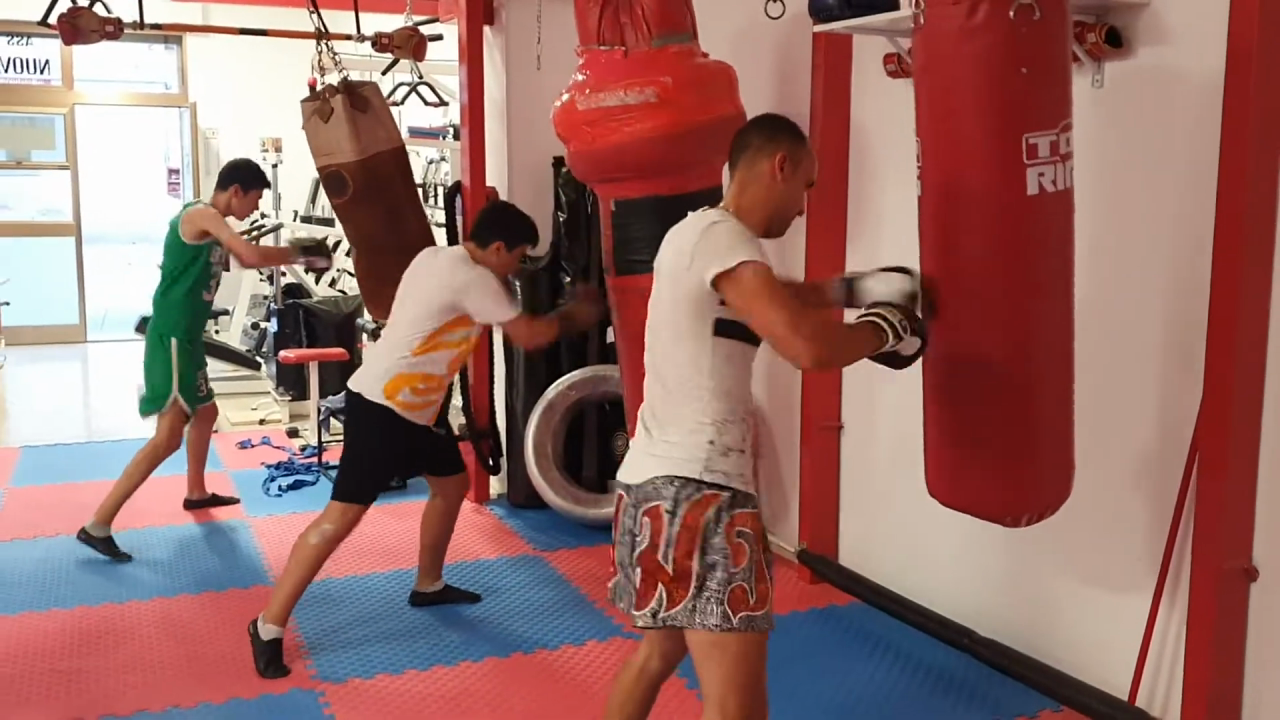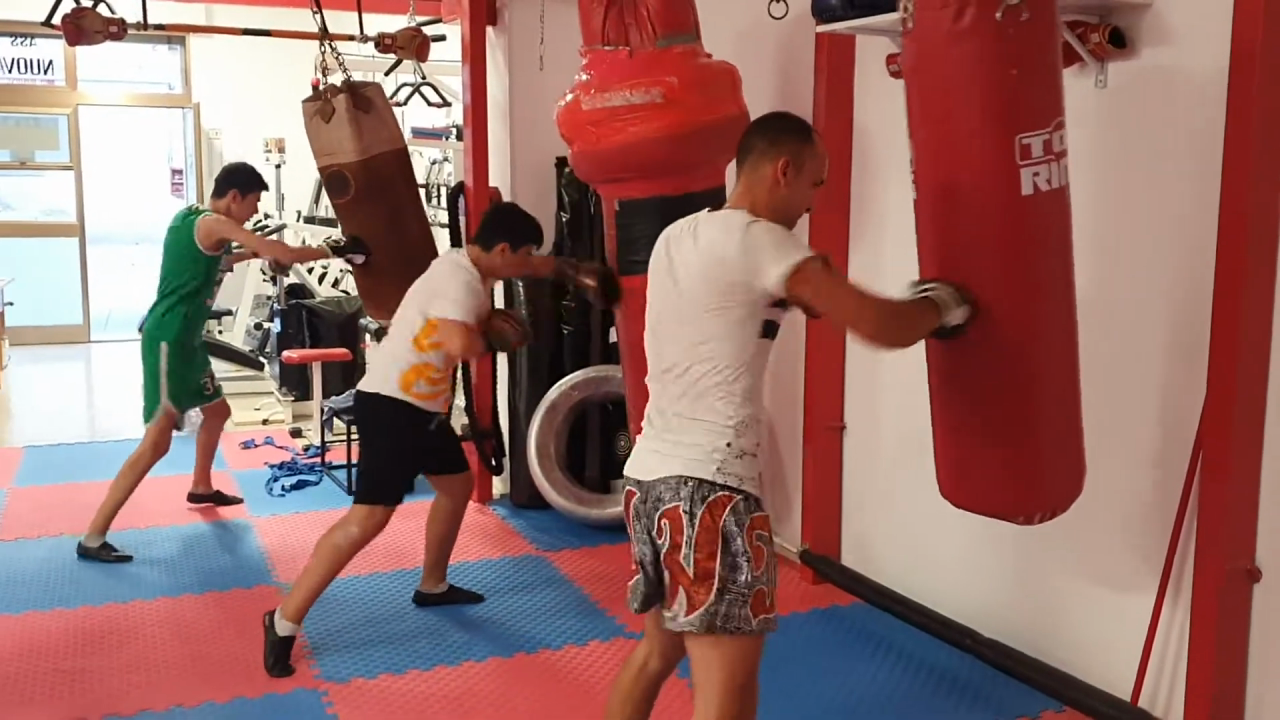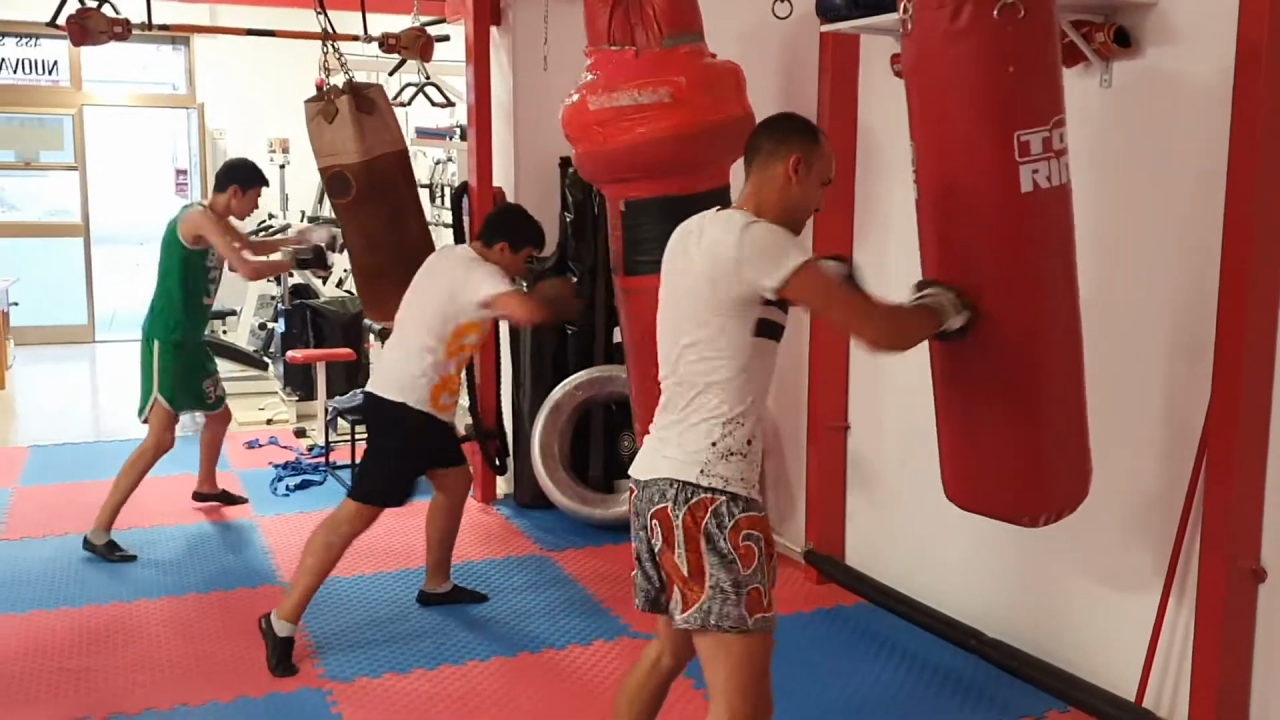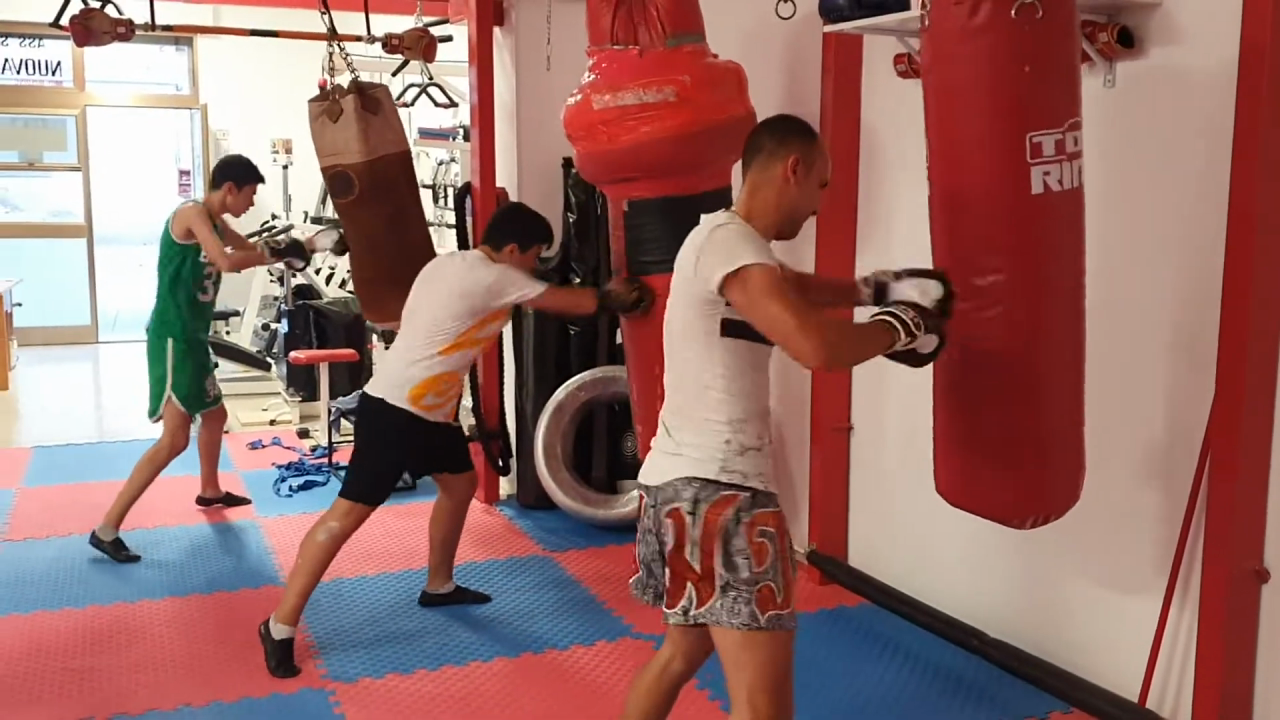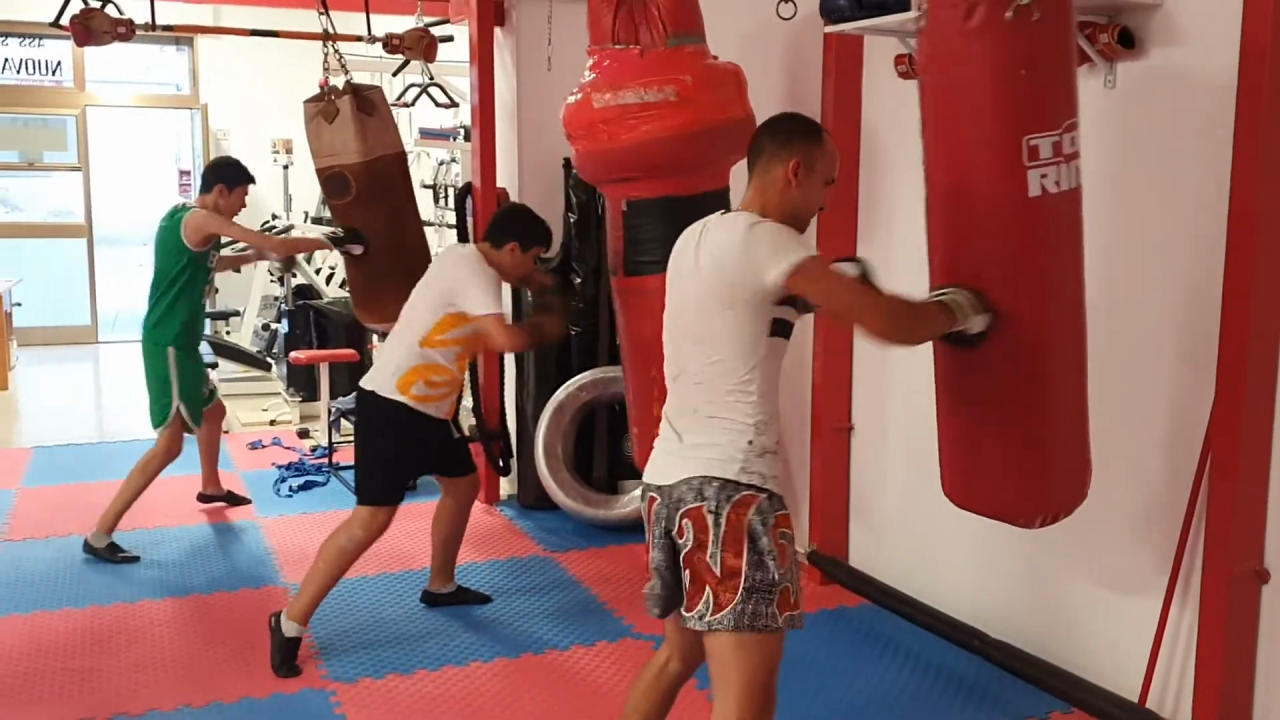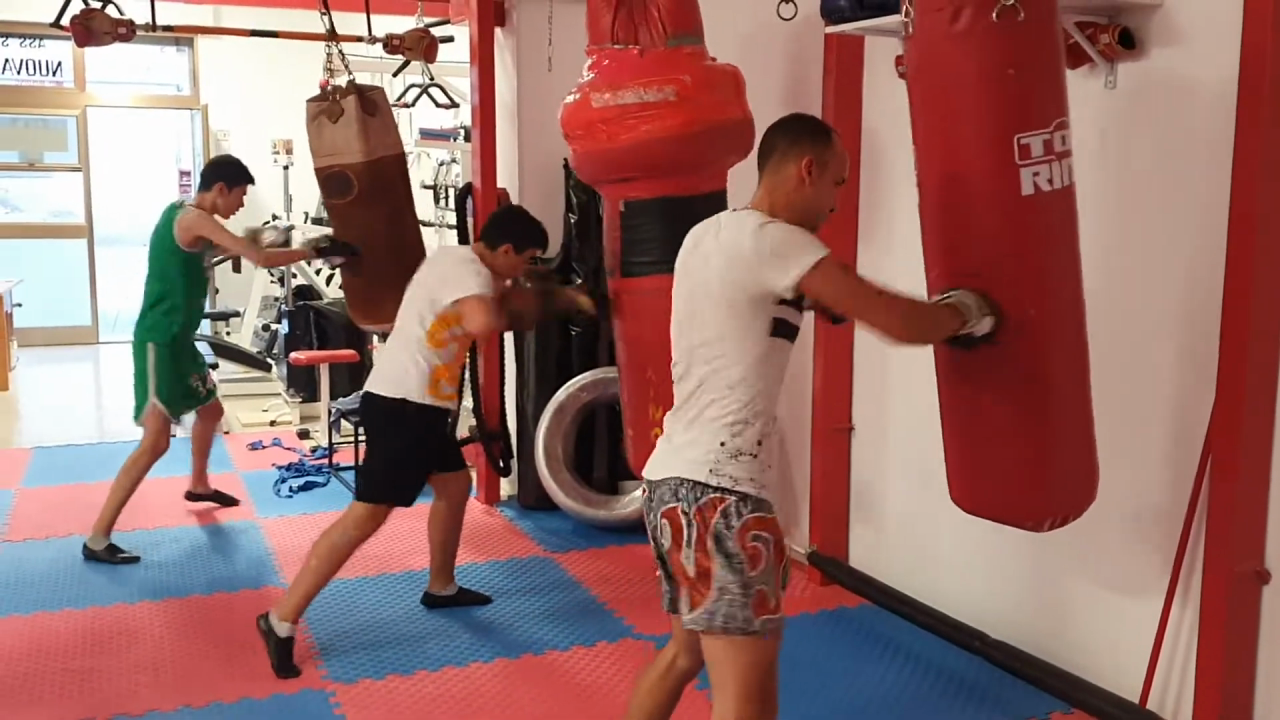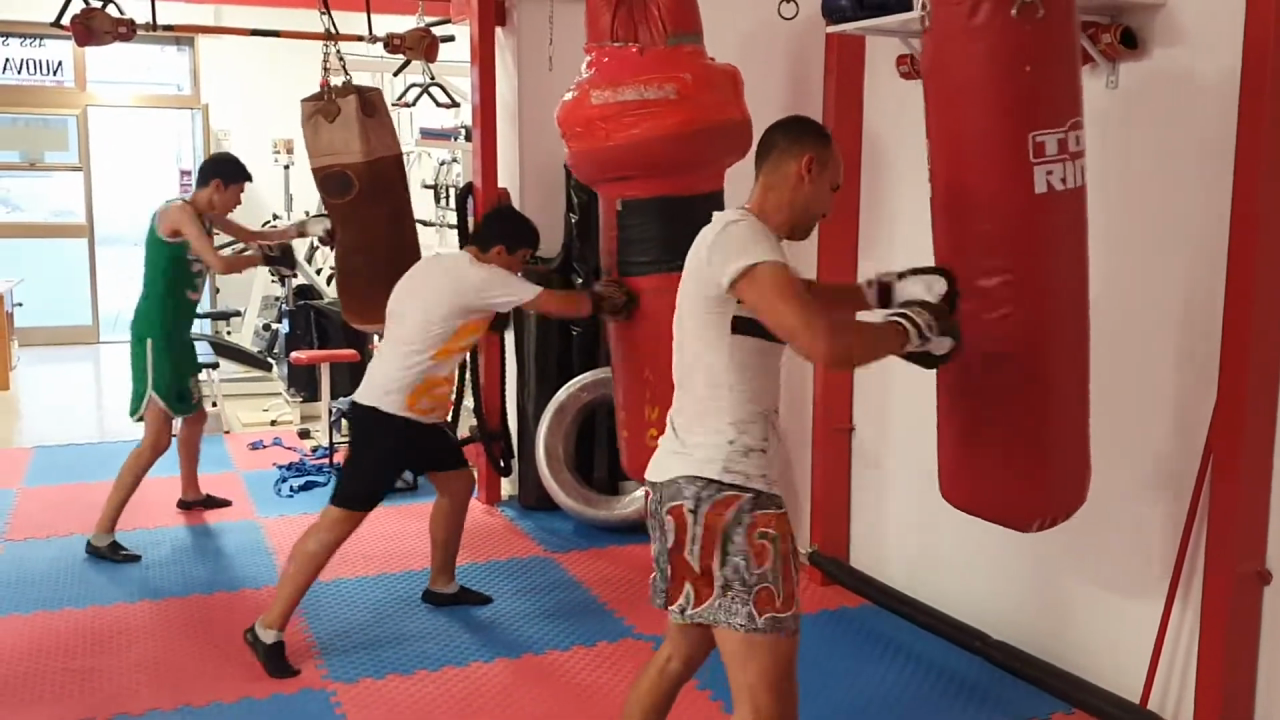
dt=0.1s
person 1, frame 1
left shoulder: (690, 232)
right shoulder: (724, 238)
left elbow: (779, 300)
right elbow: (810, 348)
left wrist: (860, 286)
right wrist: (889, 325)
left hip: (646, 477)
right hip: (697, 487)
left knee: (661, 648)
person 1, frame 2
left shoulder: (678, 235)
right shoulder: (757, 241)
right elbow: (880, 325)
left wrist: (802, 288)
right wrist: (941, 302)
left hip: (655, 475)
right hip: (710, 488)
left knee: (661, 645)
person 1, frame 3
left shoulder: (691, 232)
right shoulder: (755, 242)
right elbow: (881, 332)
left wrist: (823, 282)
right wrist: (942, 306)
left hip: (660, 475)
right hip: (707, 488)
left knee: (671, 645)
person 1, frame 4
left shoulder: (712, 236)
right shoulder: (732, 240)
left elbow: (798, 290)
right elbow: (816, 348)
left wrist: (886, 284)
right wrist: (904, 323)
left hip: (667, 478)
right hip: (715, 487)
left knee: (686, 648)
person 1, frame 5
left shoulder: (696, 237)
right shoulder: (760, 242)
right elbow: (889, 322)
left wrist: (845, 284)
right wrist: (961, 310)
left hip: (673, 477)
right hip: (730, 486)
left knee: (682, 650)
person 1, frame 6
left shoulder: (707, 236)
right shoulder: (769, 242)
right elbow: (896, 320)
right wrist: (969, 312)
left hip: (678, 474)
right hip: (719, 487)
left knee: (688, 649)
person 1, frame 7
left shoulder: (723, 237)
right shoulder: (742, 239)
left elbow: (809, 302)
right elbow: (827, 345)
left wrist: (890, 287)
right wrist: (915, 324)
left hip: (679, 476)
right hip: (723, 485)
left knee: (683, 650)
person 2, frame 1
left shoulder: (437, 259)
right shoulder: (474, 279)
right elbow: (528, 336)
right wrist: (574, 316)
left hip: (419, 407)
right hip: (383, 406)
left knee: (454, 484)
right knee: (343, 516)
left ankle: (428, 585)
right ankle: (269, 627)
person 2, frame 2
left shoulder: (470, 262)
right shoulder: (461, 278)
left elbow: (537, 270)
right elbow: (459, 344)
left wrist: (579, 271)
right wrist: (502, 334)
left hip: (420, 403)
right hip: (395, 404)
left knee: (457, 486)
right knee: (370, 514)
left ankle: (433, 586)
right ankle: (284, 621)
person 2, frame 3
left shoulder: (452, 258)
right shoulder: (480, 274)
right elbow: (528, 313)
left wrist: (552, 289)
right wrist: (562, 302)
left hip: (420, 405)
right hip: (404, 407)
left knee: (457, 482)
right knee: (358, 512)
left ankle: (437, 584)
right ankle: (282, 622)
person 2, frame 4
left shoulder: (447, 263)
right shoulder: (497, 276)
right elbow: (571, 303)
right wrist: (616, 297)
left hip: (429, 407)
right hip: (397, 409)
left knee: (459, 483)
right knee: (348, 514)
left ankle: (439, 586)
right ankle: (282, 625)
person 2, frame 5
left shoulder: (463, 258)
right shoulder: (475, 272)
right elbow: (505, 340)
left wrist: (542, 283)
right wrist: (545, 330)
left hip: (428, 408)
right hip: (392, 403)
left knee: (464, 484)
right knee: (373, 518)
left ankle: (441, 586)
right ankle: (290, 624)
person 2, frame 6
left shoulder: (455, 261)
right shoulder: (464, 268)
right elbow: (484, 323)
left hip: (420, 406)
right hip: (405, 406)
left knee: (455, 486)
right knee: (368, 515)
left ankle: (441, 587)
right ankle: (280, 622)
person 2, frame 7
left shoulder: (435, 265)
right shoulder: (484, 279)
right elbow: (557, 305)
right wrist: (602, 300)
left hip: (417, 409)
right hip: (386, 412)
left knee: (459, 484)
right knee: (341, 520)
left ankle: (441, 585)
right ankle: (268, 630)
person 3, frame 1
left shoulder: (216, 223)
right shoulder: (202, 214)
left elbow: (243, 253)
right elbow: (251, 255)
left wrist: (303, 248)
right wrist: (304, 255)
left hip: (187, 334)
right hip: (171, 336)
left knee: (206, 412)
right knee: (168, 436)
left ankle: (196, 491)
right ankle: (97, 525)
person 3, frame 2
left shoulder: (191, 216)
right shoulder: (214, 223)
left elbow: (241, 252)
right elbow: (281, 254)
right wrist: (337, 250)
left hip: (185, 337)
right hip: (169, 340)
left knee: (217, 410)
right knee: (157, 442)
left ankle: (201, 487)
right ankle: (93, 536)
person 3, frame 3
left shoulder: (217, 222)
right shoulder: (200, 219)
left elbow: (253, 248)
right elbow: (248, 270)
left wrist: (296, 240)
left hip: (190, 338)
right hip: (167, 339)
left knee: (219, 414)
right knee: (159, 439)
left ankle: (207, 486)
right ankle: (98, 532)
person 3, frame 4
left shoulder: (211, 220)
right shoulder: (192, 214)
left elbow: (247, 255)
right elbow: (223, 260)
left wrist: (296, 246)
right wrist: (277, 251)
left hip: (192, 337)
right hip: (173, 338)
left knee: (214, 416)
right knee: (175, 438)
left ankle: (210, 490)
right ankle: (106, 530)
person 3, frame 5
left shoulder: (187, 216)
right shoulder: (202, 220)
left elbow: (209, 264)
right elbow: (271, 245)
left wrist: (255, 256)
right wrist: (329, 243)
left hip: (182, 339)
right hip: (169, 342)
left knee: (213, 412)
right knee: (169, 444)
left ankle: (212, 487)
right ankle: (100, 535)
person 3, frame 6
left shoulder: (199, 217)
right shoulder: (193, 218)
left elbow: (242, 244)
right elbow: (261, 262)
left wrist: (256, 239)
right wrist: (322, 251)
left hip: (180, 337)
right hip: (158, 340)
left knee: (210, 409)
right knee: (156, 441)
left ankle: (200, 486)
right ankle: (98, 539)
person 3, frame 7
left shoulder: (204, 215)
right shoulder: (178, 212)
left elbow: (253, 236)
right elbow: (219, 265)
left wrist: (299, 229)
right wrist: (265, 256)
left hip: (177, 334)
right hip: (156, 337)
left knee: (195, 415)
right knee: (157, 439)
left ankle: (190, 492)
right ankle: (100, 535)
